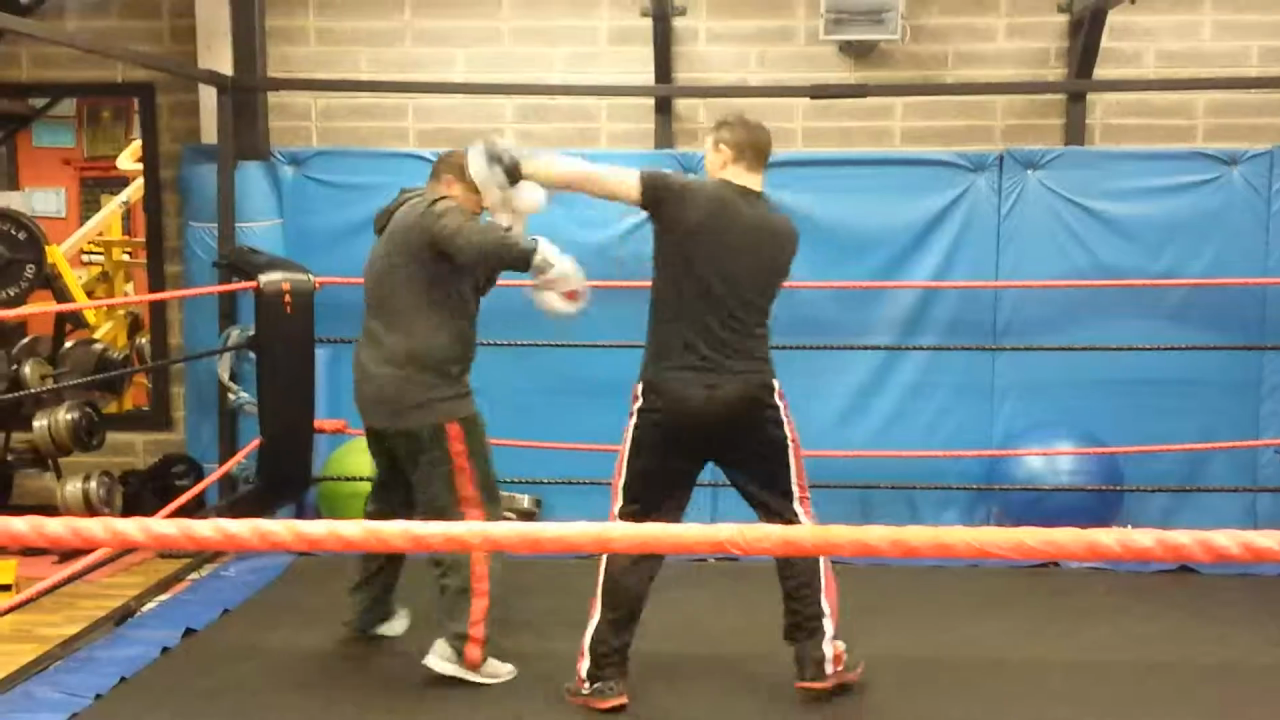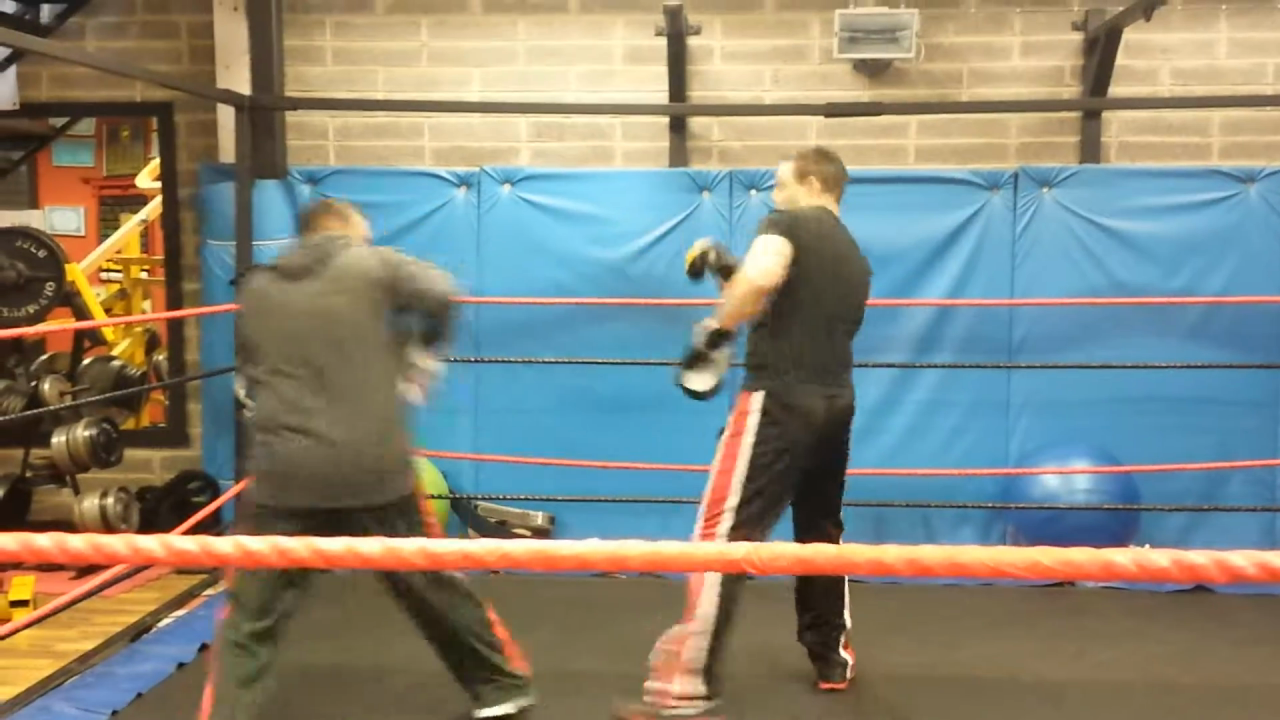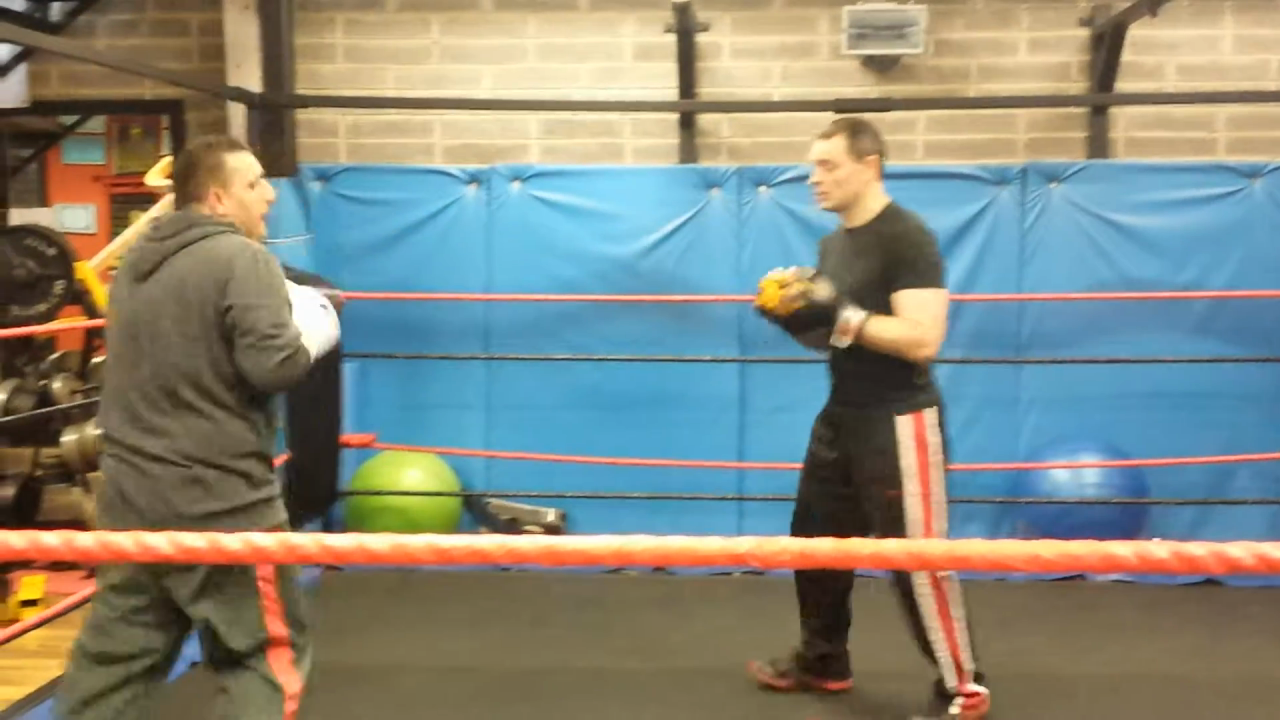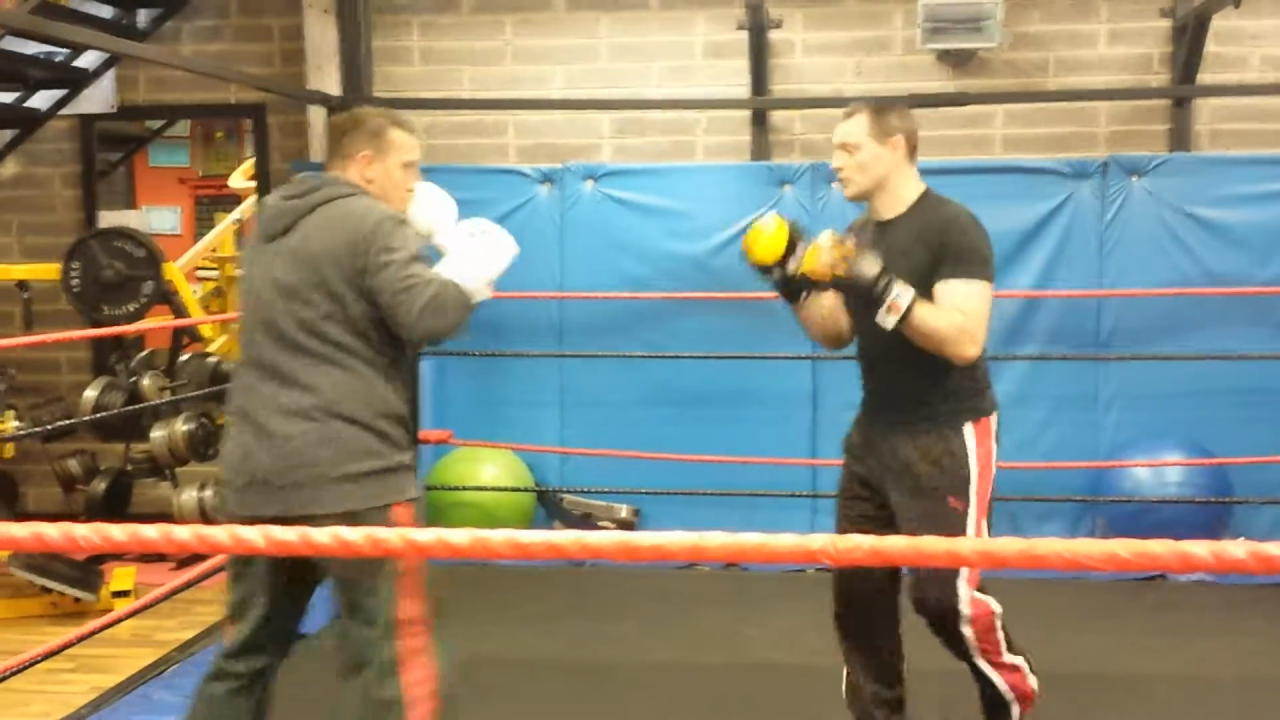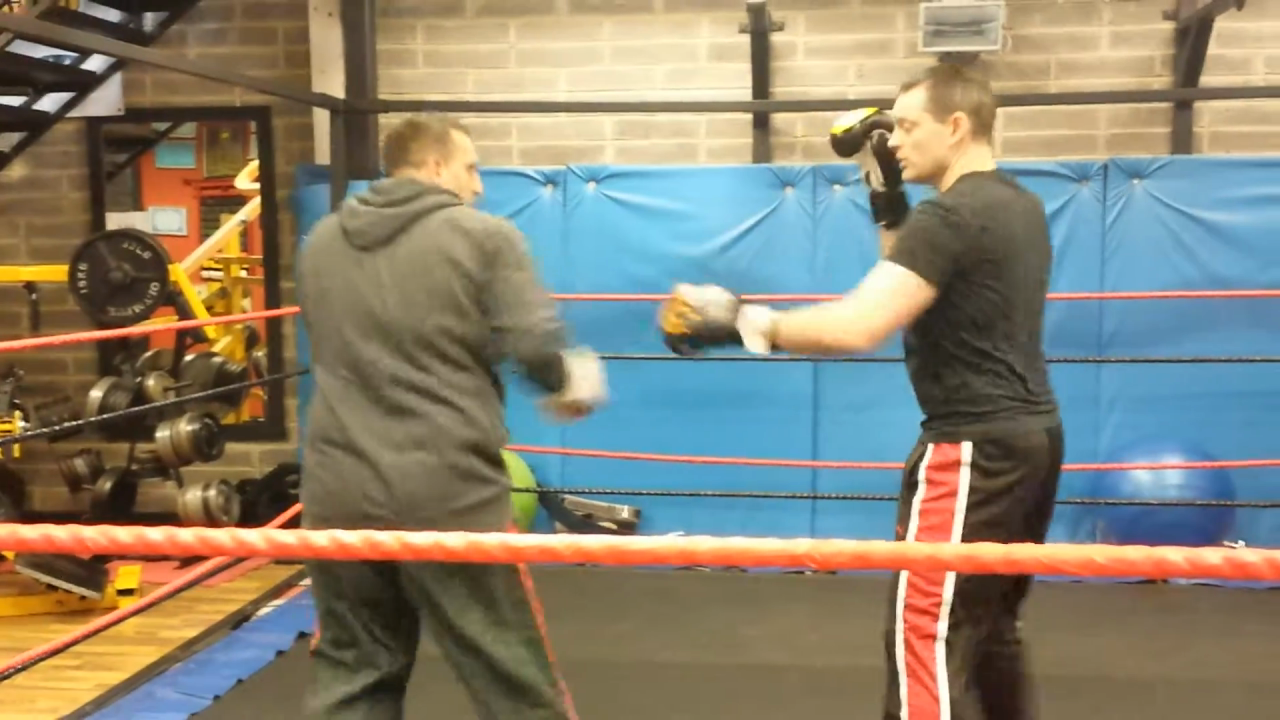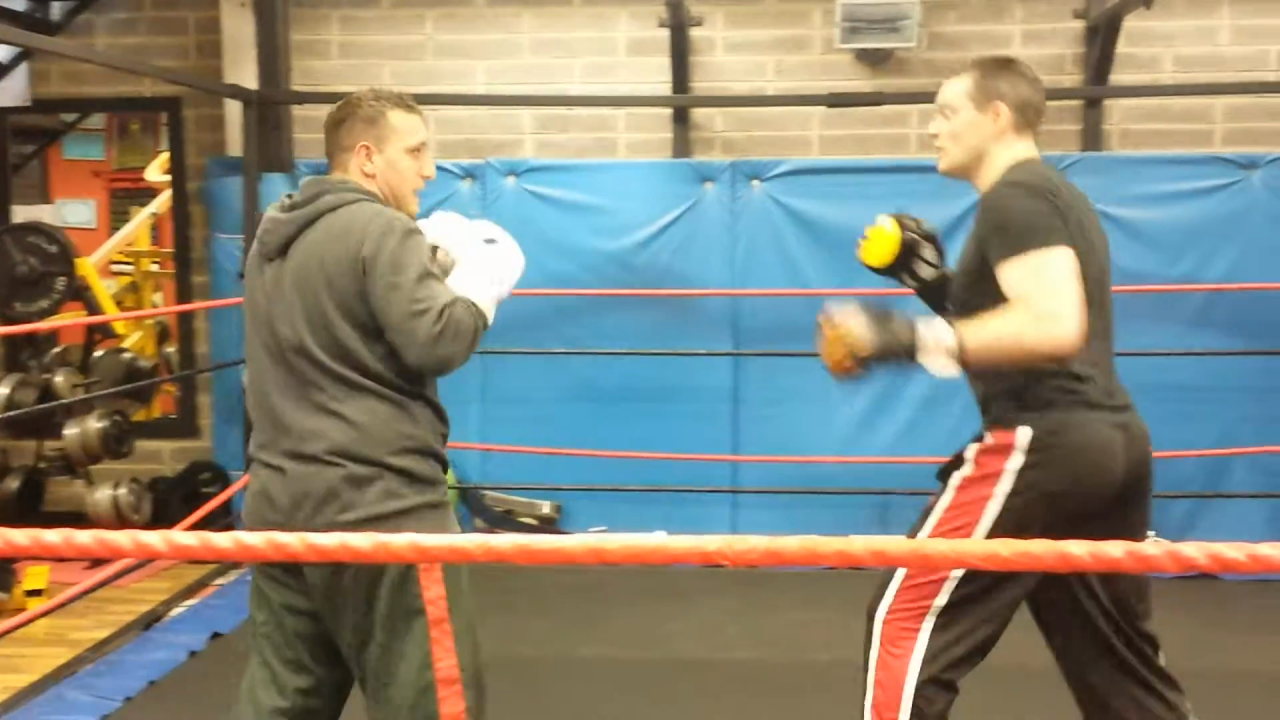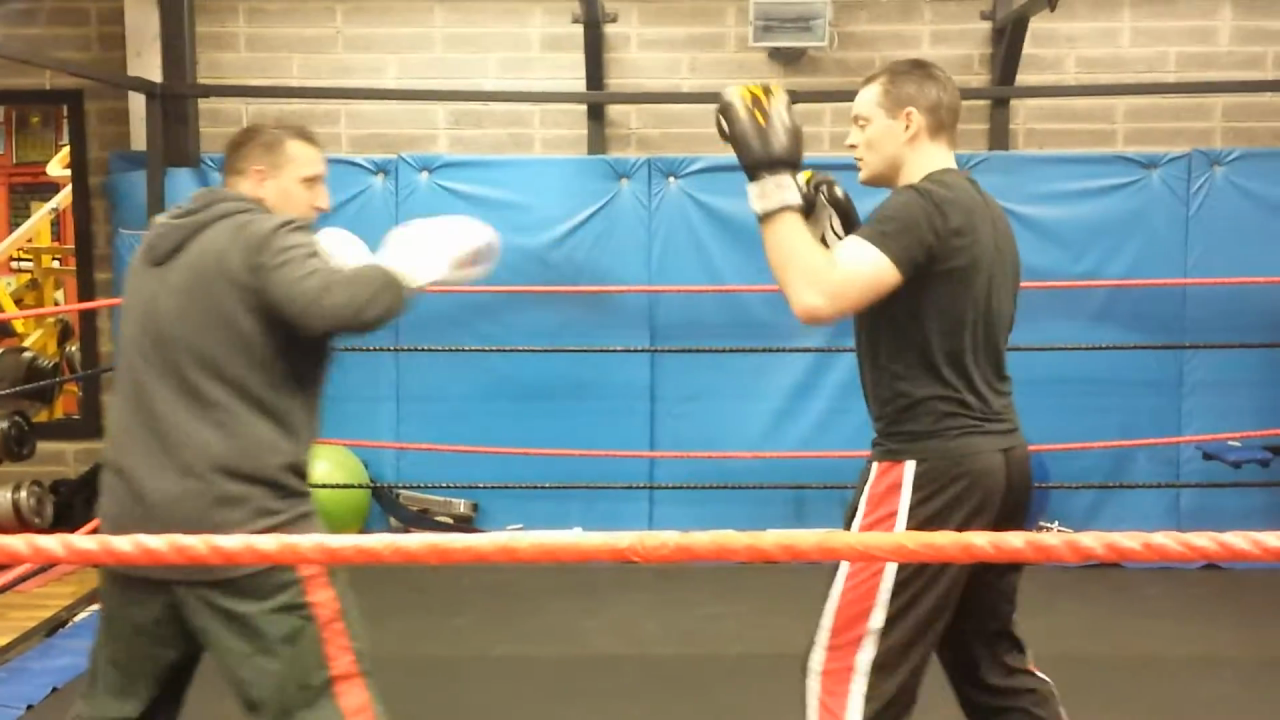
dt=0.5s
person 1, frame 1
left shoulder: (681, 196)
right shoulder: (782, 233)
left elbow: (582, 174)
left wrist: (514, 163)
left hip: (669, 396)
right hip: (748, 396)
right knee: (793, 521)
left ankle: (601, 675)
right ankle: (822, 659)
person 1, frame 2
left shoulder: (787, 223)
right shoulder: (856, 261)
left elbow: (762, 278)
left wrist: (712, 331)
right wrist: (730, 267)
left hip: (777, 404)
right hip: (835, 408)
left knee: (721, 540)
right knee: (820, 534)
right ankle: (832, 658)
person 1, frame 3
left shoulder: (908, 238)
right shoulder: (833, 242)
left elbow: (920, 341)
left wrist: (836, 315)
right wrist: (796, 317)
left hip: (898, 422)
right hip: (842, 418)
left knee: (917, 564)
right knee: (812, 536)
right ankle: (822, 660)
person 1, frame 4
left shoulder: (953, 228)
right shoulder: (858, 232)
left elbow: (964, 341)
right elbow: (836, 334)
left wrist: (881, 289)
right wrist: (797, 288)
left hip: (949, 437)
right hip: (876, 435)
left knee: (945, 590)
right knee: (859, 589)
person 1, frame 5
left shoulder: (950, 214)
right shoulder: (1020, 206)
left elbow: (859, 326)
right elbow: (907, 284)
left wrist: (742, 321)
right wrist: (885, 197)
left hip: (973, 448)
right hip: (1028, 436)
left knee: (927, 635)
right knee: (988, 618)
person 1, frame 6
left shoulder: (1016, 199)
right shoulder: (1052, 197)
left elbow: (1051, 327)
left wrist: (917, 336)
right wrist: (936, 286)
left hip: (1043, 447)
right hip: (1112, 444)
left knee: (907, 623)
person 1, frame 7
left shoulder: (921, 204)
right shoulder: (977, 208)
left elbow: (814, 297)
left wrist: (770, 179)
right wrist: (846, 235)
left hip: (933, 467)
right hip: (994, 460)
right knee: (993, 663)
person 2, frame 1
left shoulder: (400, 224)
right shoulder: (433, 215)
left elbow: (476, 271)
right elbow: (493, 247)
left wrist: (519, 252)
right wrist: (549, 257)
left hip: (379, 394)
right hip: (427, 396)
left knee: (392, 501)
right knee: (467, 513)
left ankle: (372, 609)
right ankle: (462, 648)
person 2, frame 2
left shoulder: (257, 290)
right shoulder: (374, 265)
right elbow: (439, 300)
right wrist: (414, 349)
left hip: (282, 474)
right hip: (374, 467)
left knee: (252, 612)
right knee: (435, 583)
person 2, frame 3
left shoulder: (135, 271)
right shoulder: (242, 261)
right elbow: (270, 366)
right wrist: (309, 334)
left hip: (134, 502)
right hip: (222, 505)
left knee: (109, 667)
right knee: (270, 660)
person 2, frame 4
left shoulder: (273, 226)
right shoulder: (374, 224)
right elbow: (427, 317)
right wrist: (474, 260)
left hip: (257, 472)
right hip: (353, 475)
left knee: (247, 650)
right knee: (391, 656)
person 2, frame 5
left shoulder: (320, 243)
right shoulder: (484, 238)
right elbow: (537, 347)
right wrist: (578, 380)
left hip: (342, 495)
right hip: (450, 495)
person 2, frame 6
left shoulder: (276, 235)
right shoulder: (380, 231)
right elbow: (436, 342)
left wrist: (427, 266)
right wrist: (486, 275)
left hip: (284, 507)
right hip: (381, 511)
person 2, frame 7
left shoulder: (161, 246)
right shoulder: (272, 240)
right elbow: (342, 305)
right wrist: (411, 259)
left hip: (135, 517)
right hip: (242, 522)
